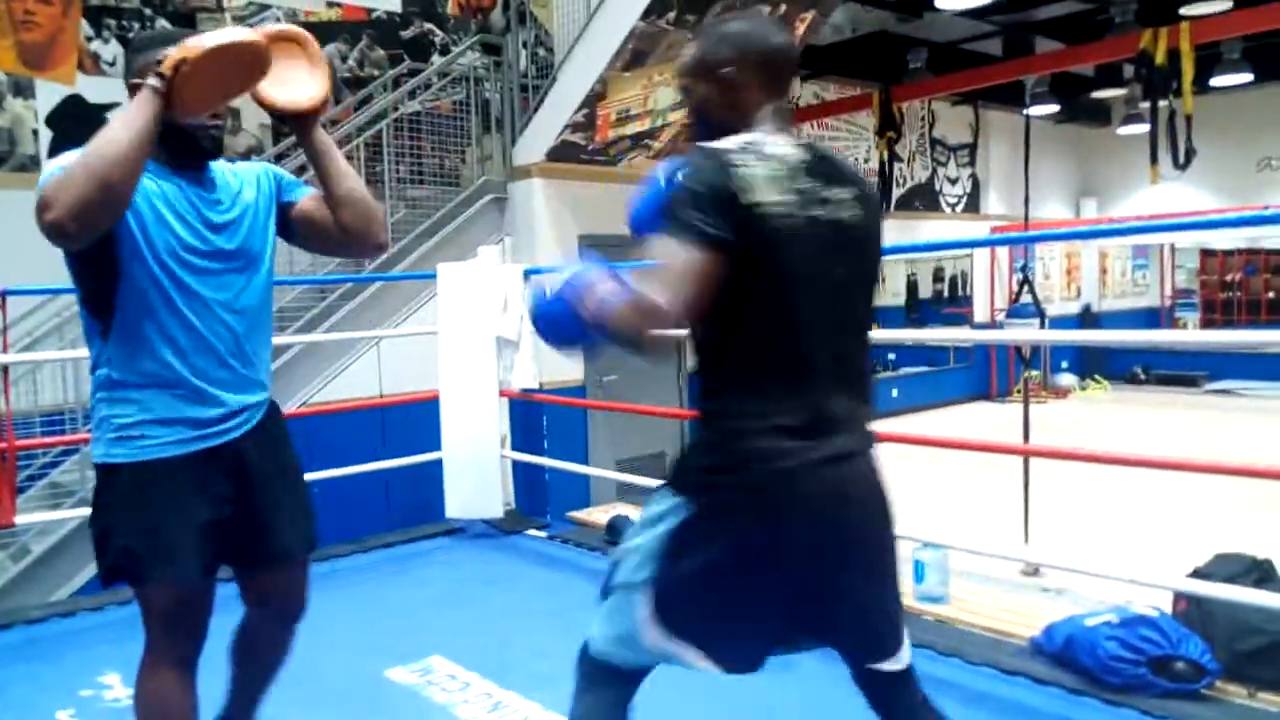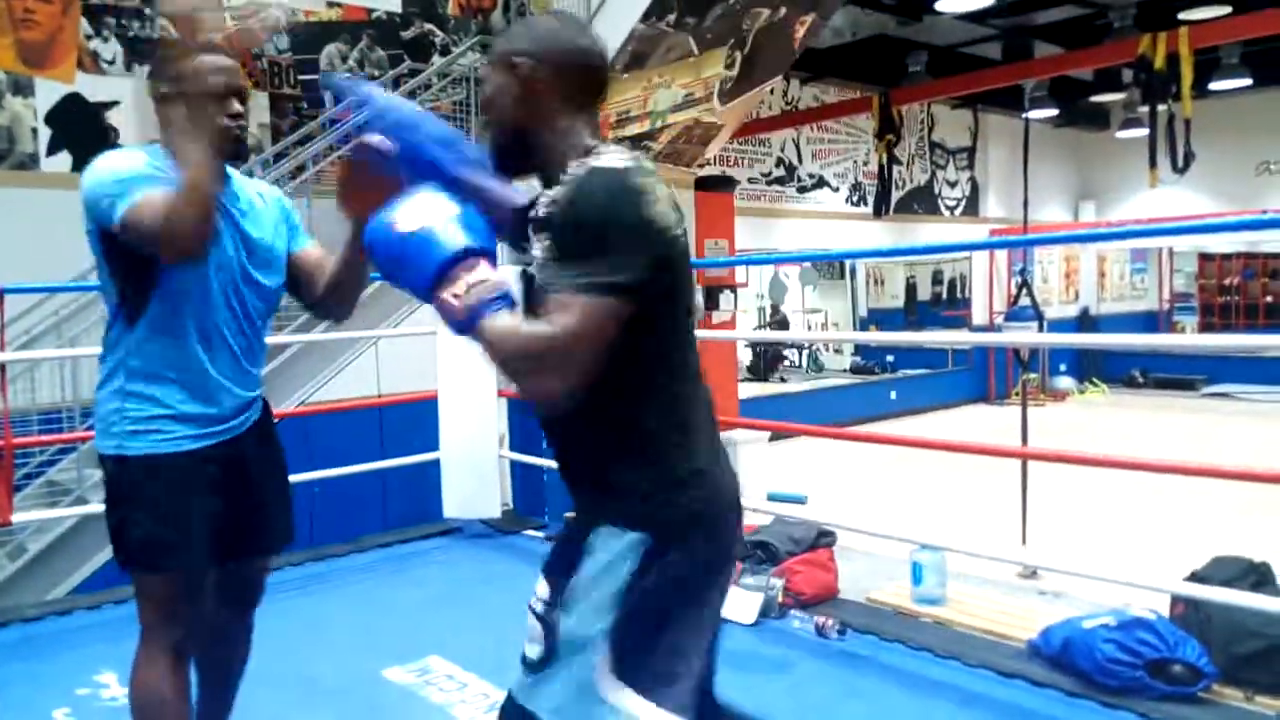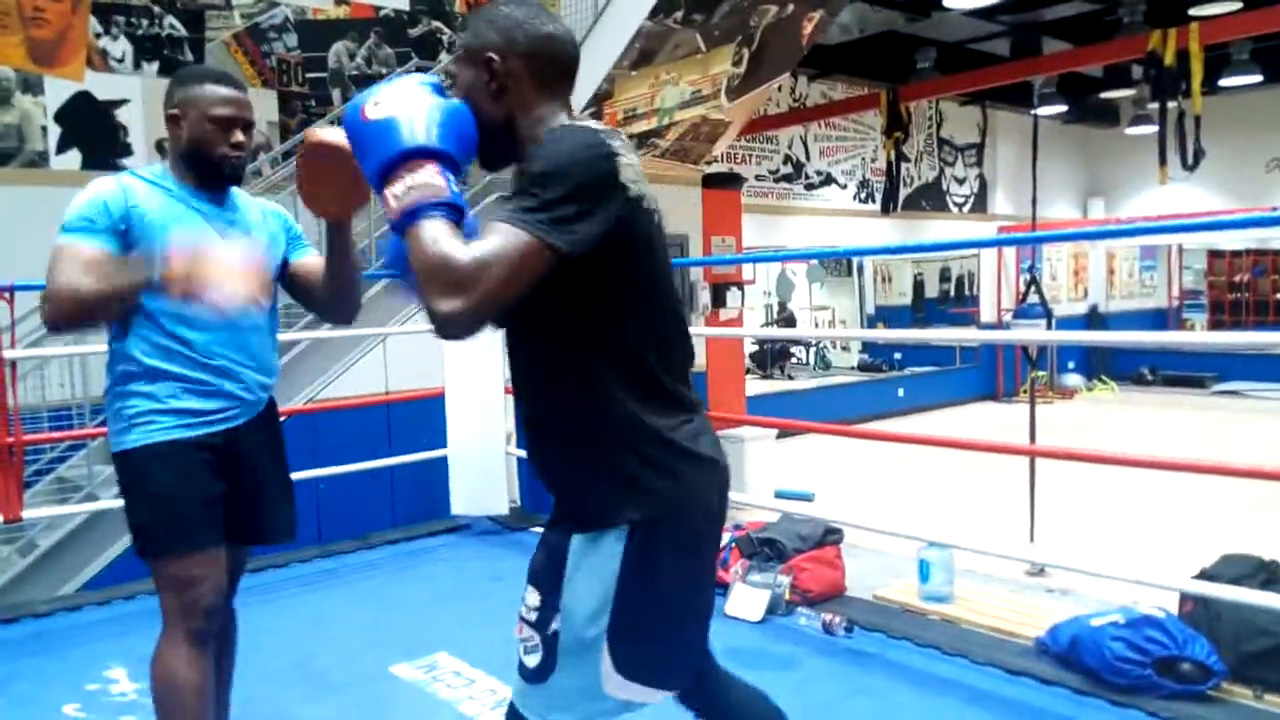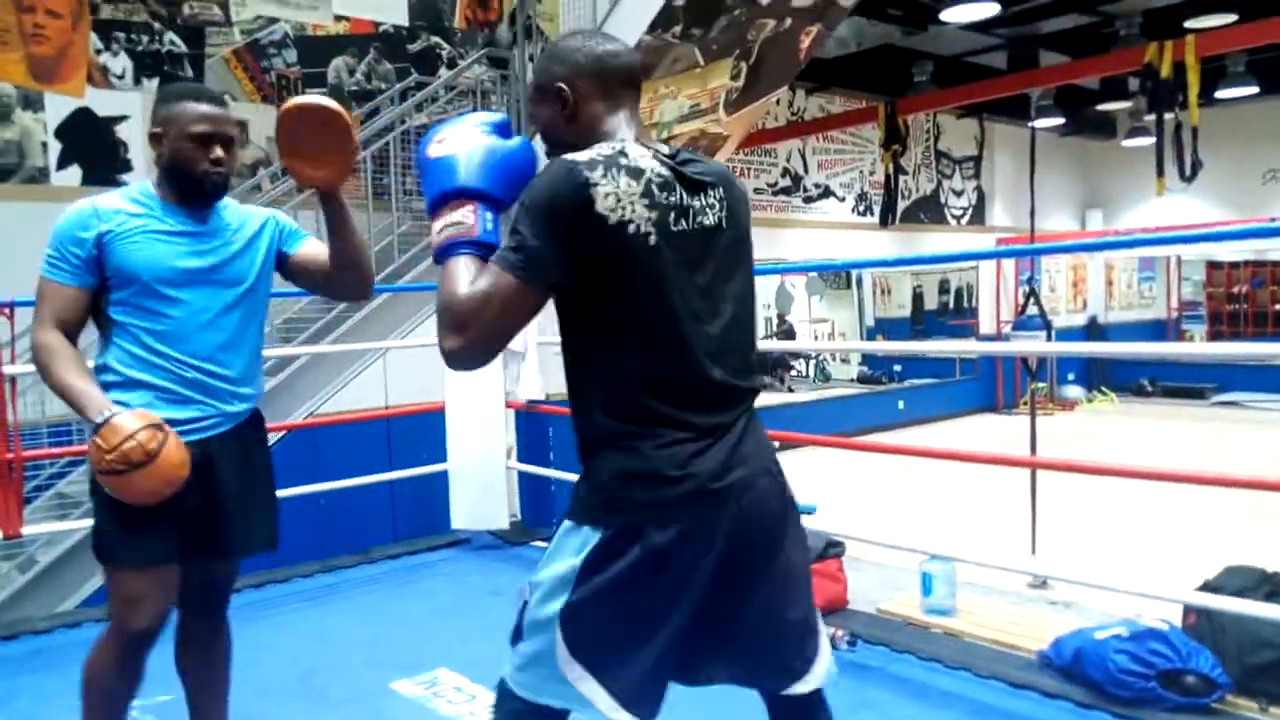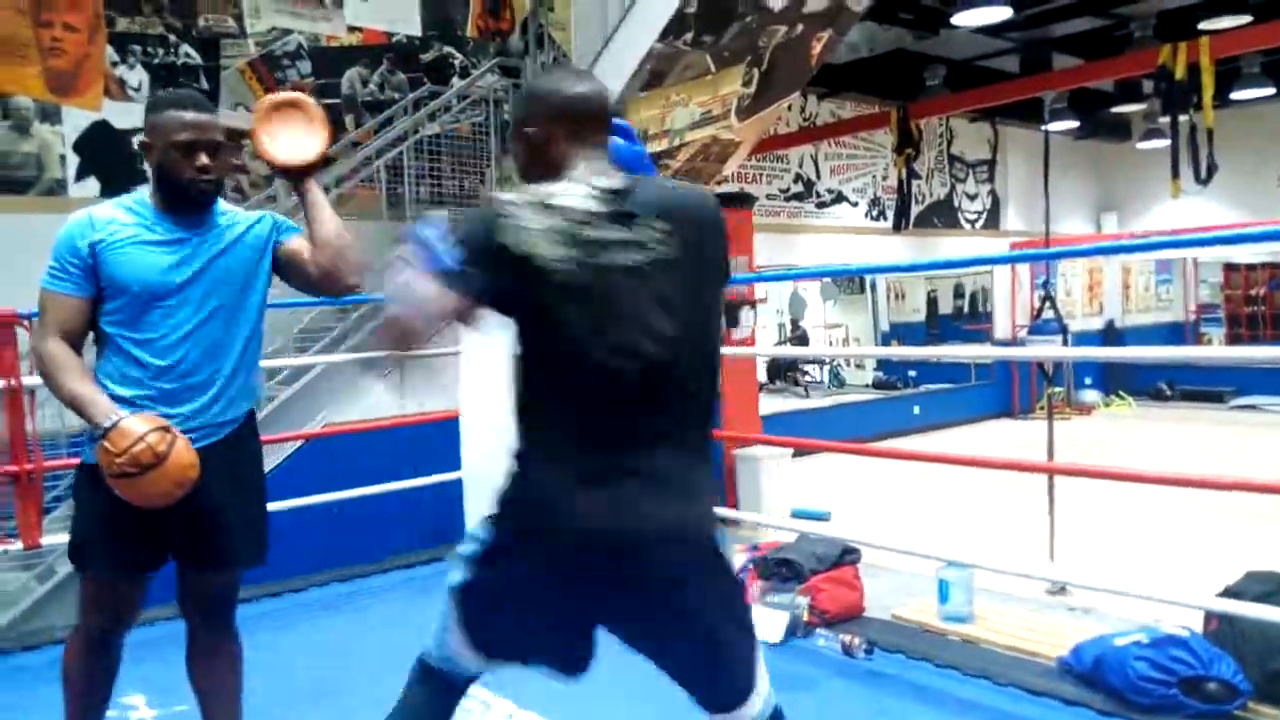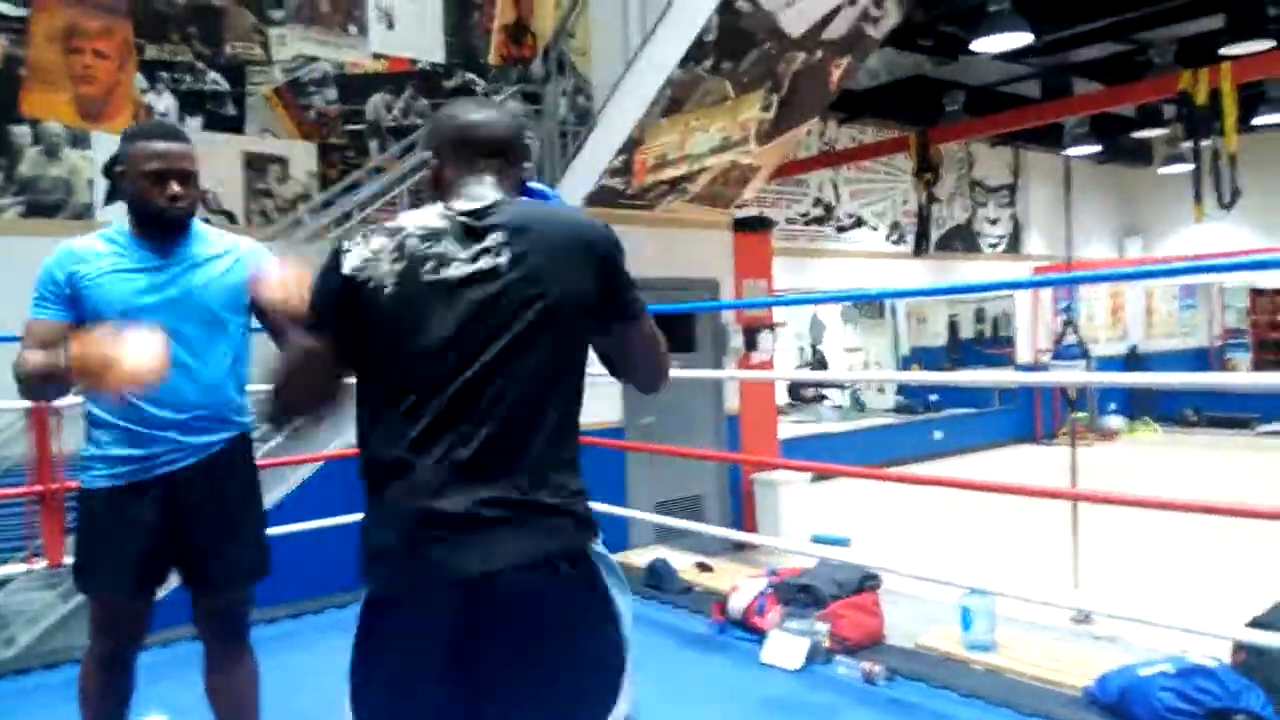
dt=0.3s
person 1, frame 1
left shoulder: (721, 170)
right shoulder: (852, 187)
left elbow: (656, 317)
left wrist: (587, 295)
left hip: (741, 483)
right hip: (847, 479)
person 1, frame 2
left shoulder: (608, 190)
right shoulder: (614, 185)
left elbow: (549, 375)
left wrist: (466, 286)
left hip: (647, 515)
right hip: (694, 500)
person 1, frame 3
left shoulder: (572, 159)
right shoulder: (602, 161)
left elbow: (457, 302)
left wrist: (413, 181)
left hip: (632, 496)
right hip: (680, 472)
person 1, frame 4
left shoulder: (573, 186)
right shoulder: (722, 185)
left elbow: (466, 340)
left wrist: (458, 216)
left hip: (642, 505)
right hip: (752, 487)
person 1, frame 5
left shoulder: (511, 224)
right shoulder: (693, 212)
left elbow: (410, 331)
left wrist: (418, 271)
left hip: (549, 522)
right hip: (674, 525)
person 1, frame 6
left shoulder: (365, 254)
right shoulder: (581, 237)
left elbow: (289, 405)
right elbow: (651, 373)
left hip: (415, 565)
right hip: (546, 554)
person 2, frame 1
left shoulder: (257, 183)
right shoulder: (106, 181)
left elbow: (366, 238)
right elbow: (66, 217)
left wrist: (310, 127)
right wrist: (150, 93)
left hip: (251, 433)
right hip: (152, 451)
left knee: (282, 604)
right knee: (176, 635)
person 2, frame 2
left shoulder: (267, 201)
right shoulder: (125, 175)
left elbow: (329, 302)
right elbow: (184, 239)
left wrist: (363, 225)
right wrist: (191, 129)
left hip: (244, 428)
right hip: (156, 439)
left knee: (239, 598)
right knee: (171, 625)
person 2, frame 3
left shoulder: (268, 219)
right shoulder: (116, 199)
left elbow: (339, 307)
right elbow: (61, 305)
left wrist: (338, 225)
right wrist: (155, 271)
left hip: (248, 426)
right hip: (163, 433)
left knee: (217, 596)
right knee: (192, 611)
person 2, frame 4
left shoulder: (263, 227)
right shoulder: (95, 221)
left elbow: (355, 286)
right elbow: (50, 335)
left wrist: (330, 193)
right wrist: (104, 415)
left hip: (234, 439)
left knee: (209, 605)
right knee: (138, 620)
person 2, frame 5
left shoulder: (259, 230)
right shoulder: (92, 231)
left elbow: (342, 278)
right elbow: (55, 344)
left wrist: (310, 184)
right wrist: (111, 419)
left hip: (224, 451)
left knee: (213, 613)
right knee: (104, 621)
person 2, frame 6
left shoulder: (241, 257)
right shoulder: (76, 262)
right elbow: (30, 372)
left wrist: (295, 309)
right wrist: (72, 362)
left hip: (218, 467)
right hip: (119, 476)
left knee: (228, 631)
right knee: (114, 642)
